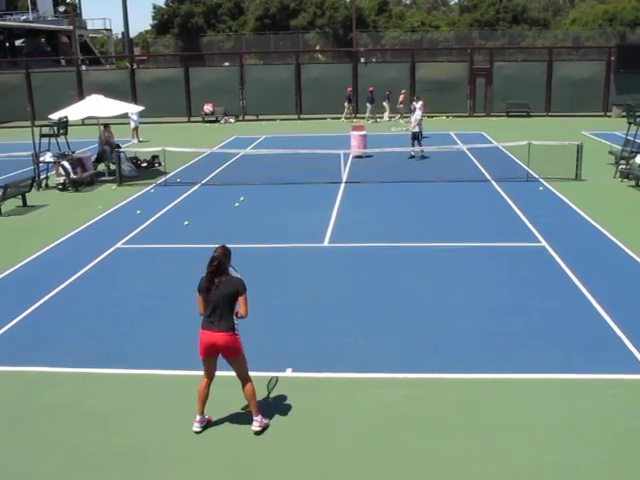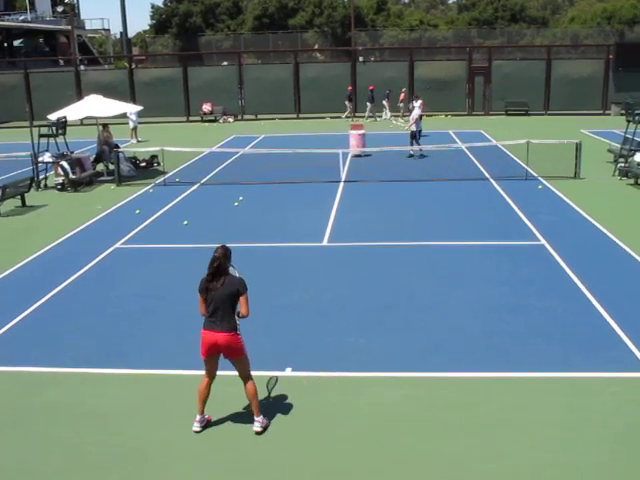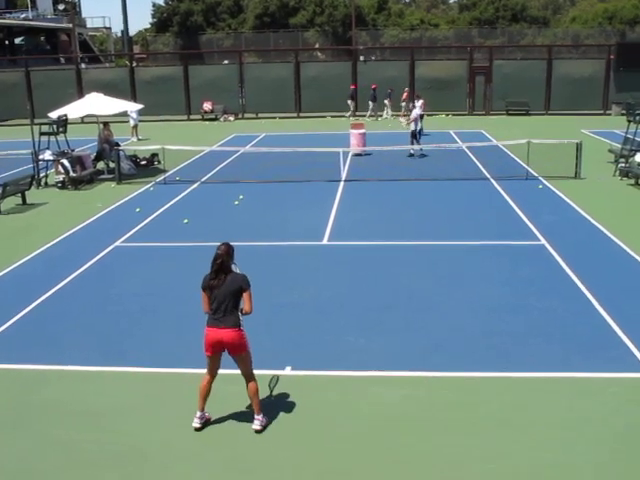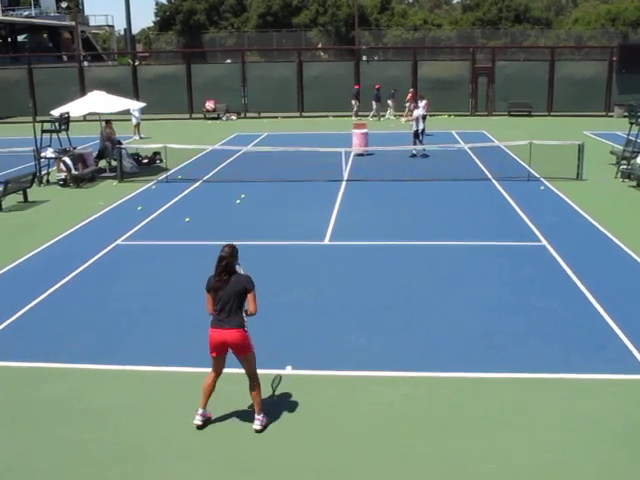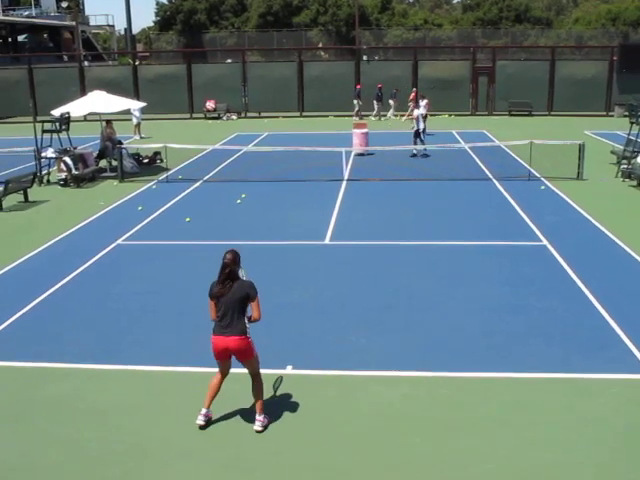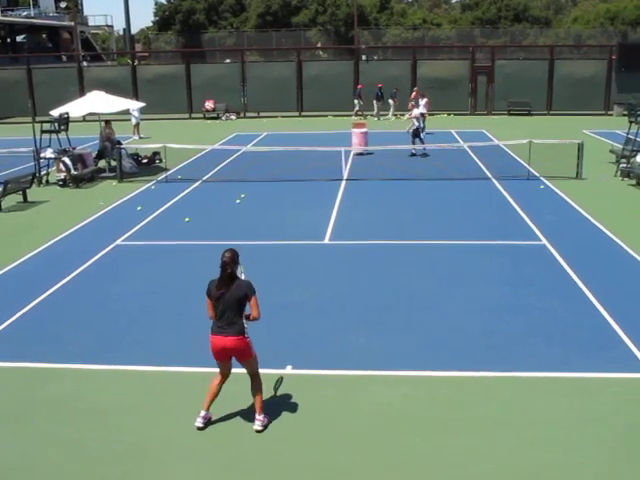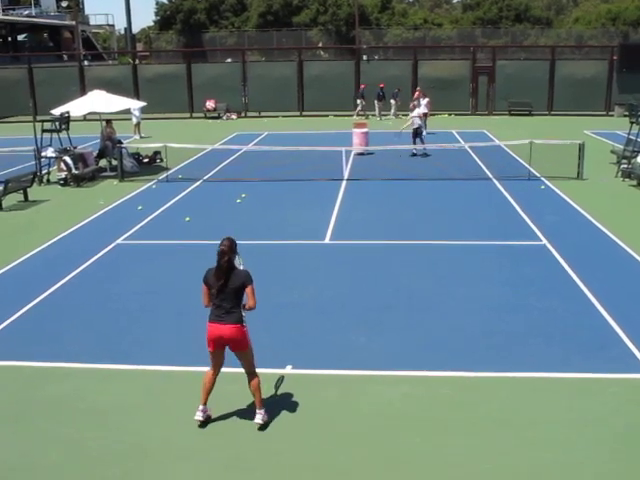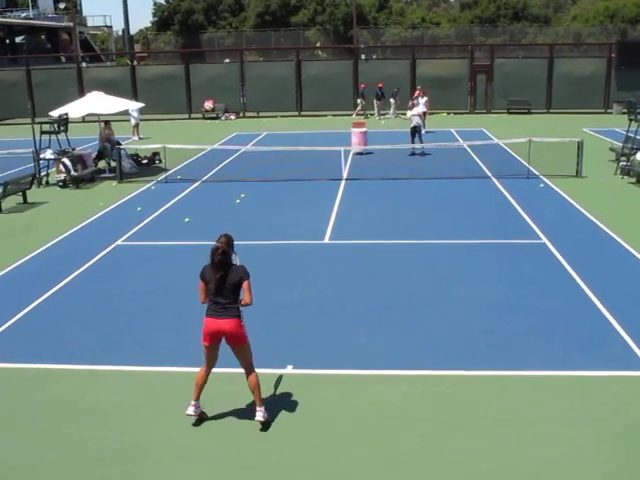
dt=0.1s
person 1, frame 1
left shoulder: (203, 282)
right shoulder: (237, 282)
left elbow: (201, 311)
right elbow: (243, 313)
left hip: (206, 335)
right hip: (227, 336)
left knee: (207, 377)
right knee: (244, 378)
left ankle: (199, 419)
right ankle: (257, 419)
person 1, frame 2
left shoulder: (204, 282)
right shoulder: (238, 282)
left elbow: (203, 311)
right elbow: (245, 313)
left hip: (208, 335)
right hip: (229, 336)
left knee: (208, 376)
right knee: (246, 377)
left ankle: (199, 419)
right ankle: (258, 420)
person 1, frame 3
left shoulder: (207, 279)
right shoulder: (240, 279)
left elbow: (207, 309)
right elbow: (248, 309)
left hip: (212, 332)
right hip: (233, 333)
left knee: (210, 374)
right knee: (248, 375)
left ankle: (199, 416)
right ankle: (258, 418)
person 1, frame 4
left shoulder: (212, 281)
right shoulder: (245, 280)
left elbow: (211, 310)
right elbow: (253, 310)
left hip: (215, 333)
right hip: (237, 333)
left knee: (215, 372)
right knee: (252, 373)
left ankle: (200, 414)
right ankle: (258, 418)
person 1, frame 5
left shoulder: (214, 286)
right shoulder: (247, 286)
left elbow: (213, 316)
right elbow: (257, 316)
left hip: (218, 338)
right hip: (239, 339)
left knee: (222, 373)
right knee: (255, 374)
left ankle: (203, 414)
right ankle: (260, 418)
person 1, frame 6
left shoulder: (212, 285)
right shoulder: (246, 286)
left elbow: (211, 314)
right elbow: (256, 315)
left hip: (216, 338)
right hip: (237, 339)
left knee: (223, 375)
right knee: (254, 375)
left ankle: (203, 415)
right ankle: (259, 418)
person 1, frame 7
left shoulder: (209, 274)
right shoulder: (243, 275)
left elbow: (206, 303)
right elbow: (251, 305)
left hip: (214, 327)
right hip: (235, 328)
left knee: (214, 369)
right knee: (250, 370)
left ankle: (202, 410)
right ankle: (260, 413)
person 1, frame 8
left shoulder: (206, 270)
right shoulder: (241, 270)
left elbow: (203, 298)
right elbow: (248, 300)
left hip: (211, 322)
right hip: (233, 323)
left knee: (207, 365)
right knee: (249, 368)
left ankle: (194, 405)
right ankle: (260, 410)
